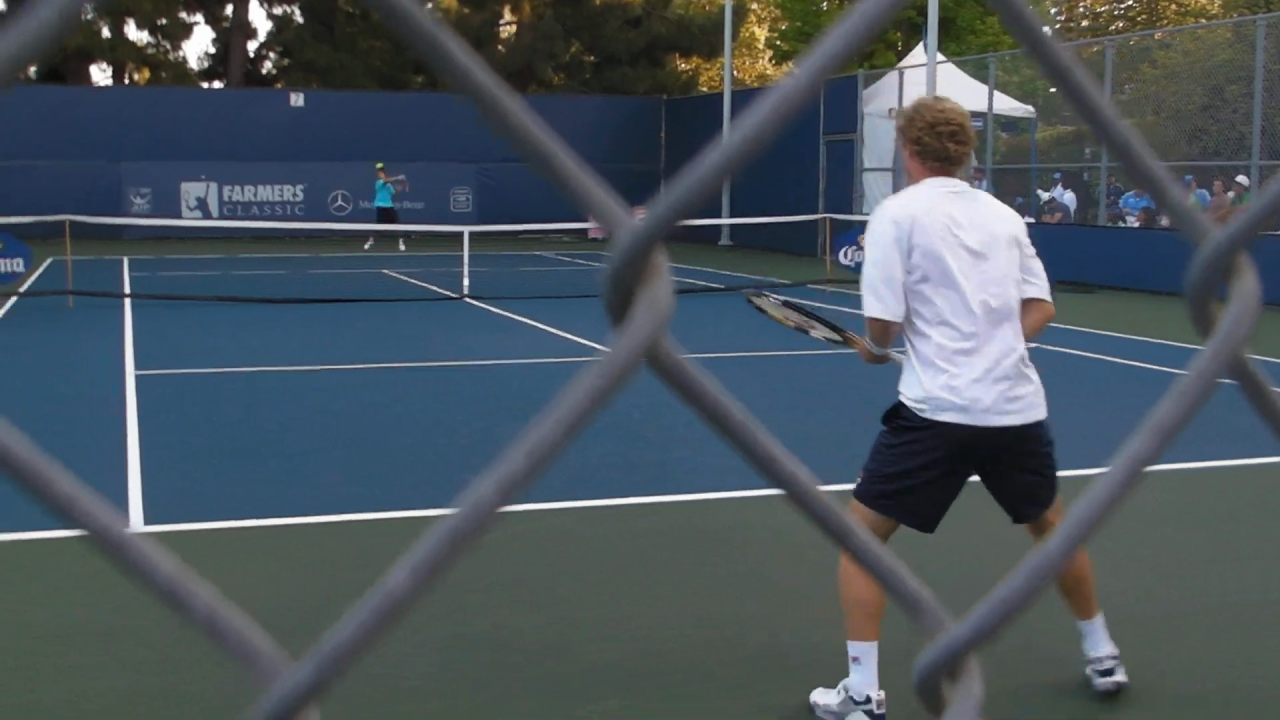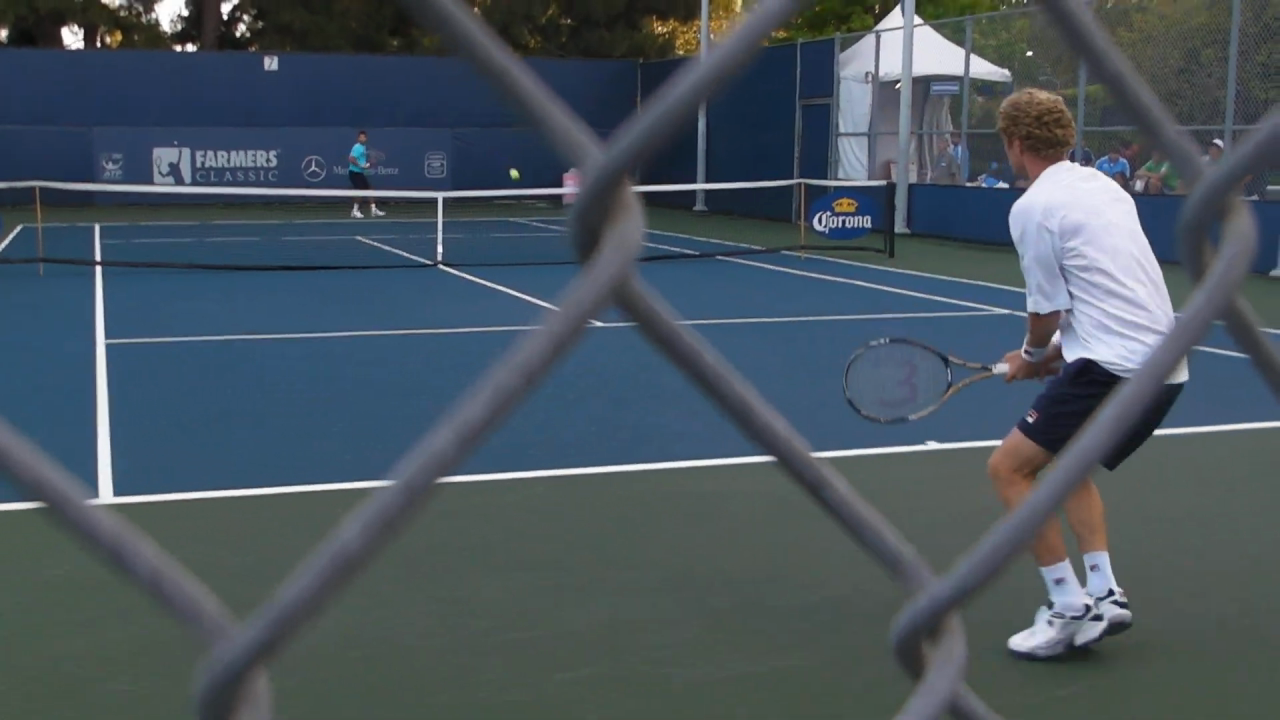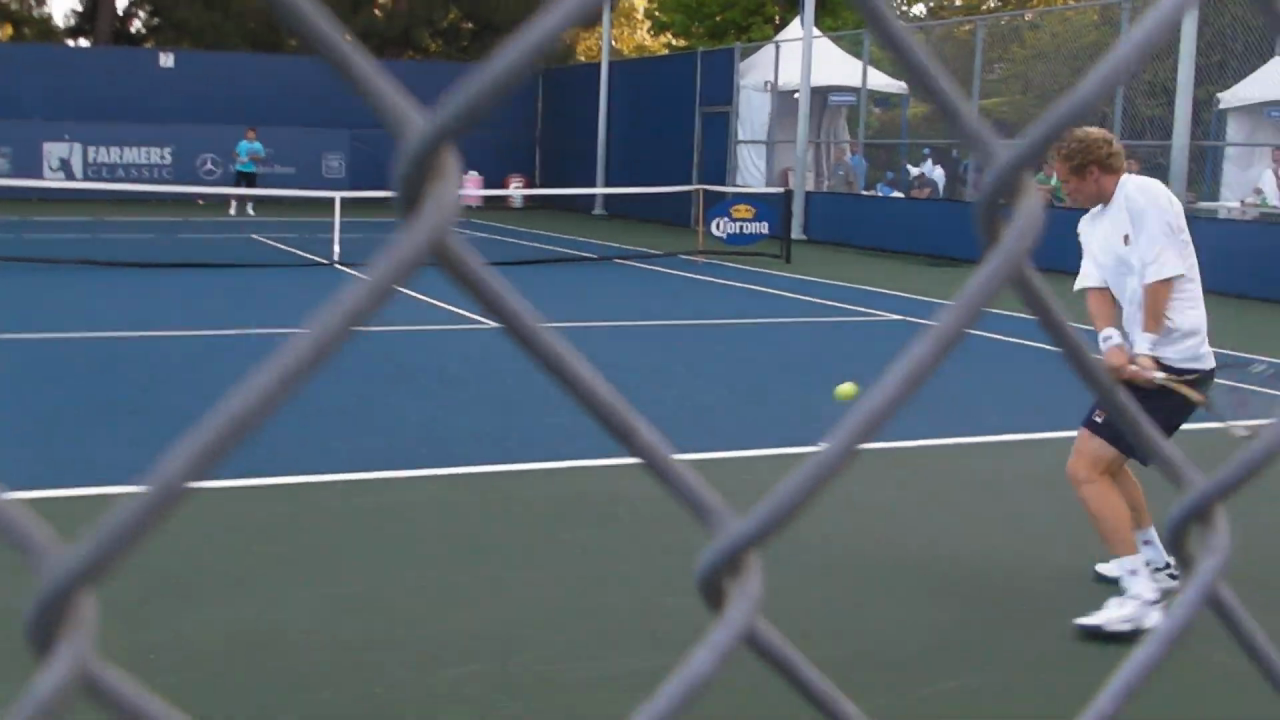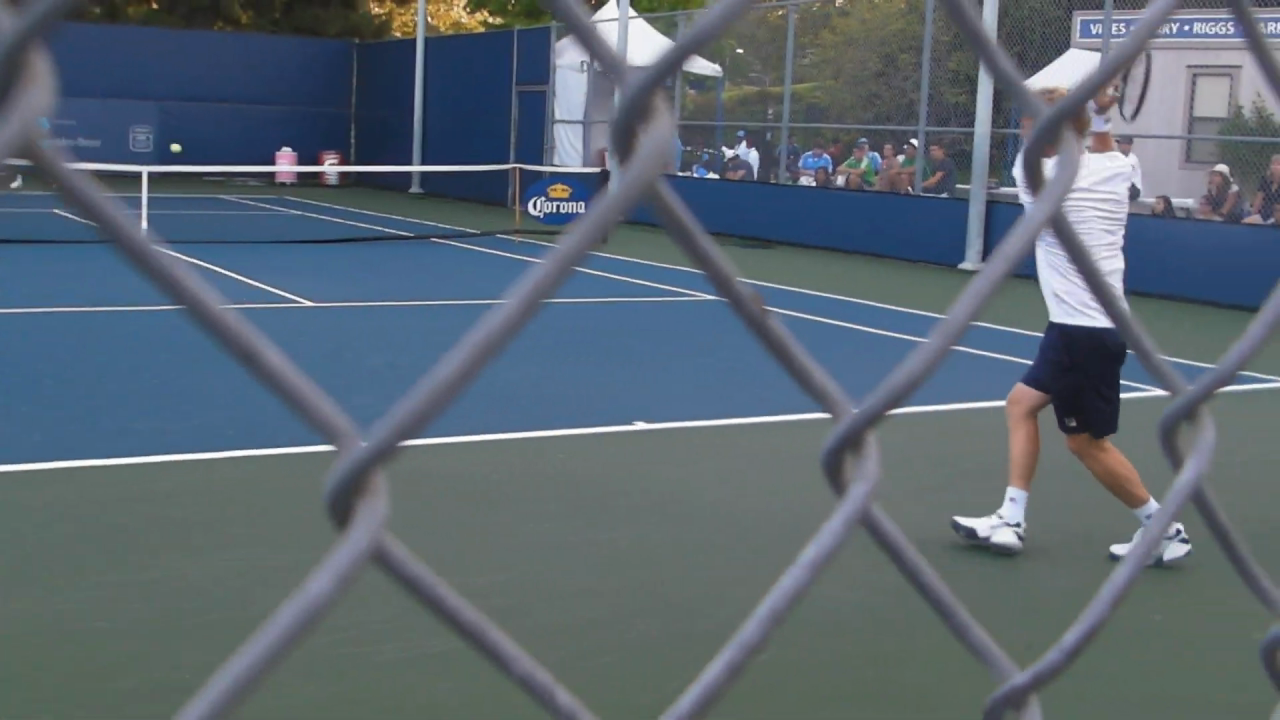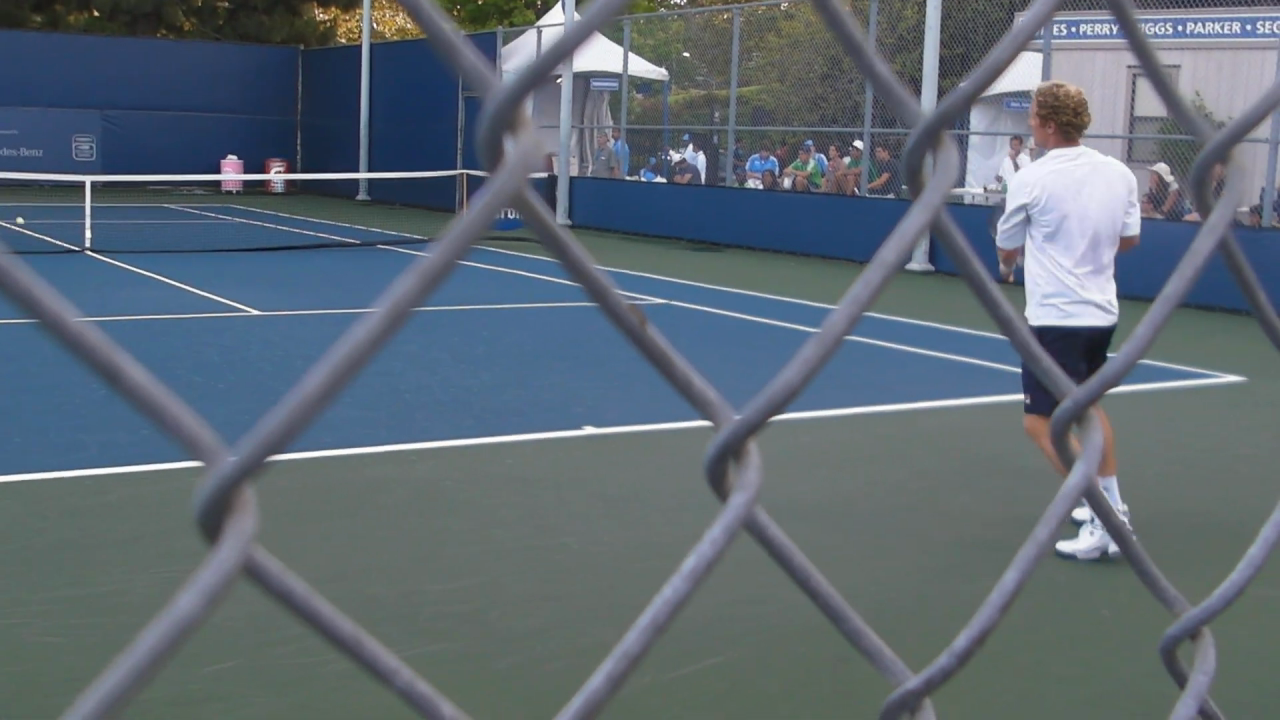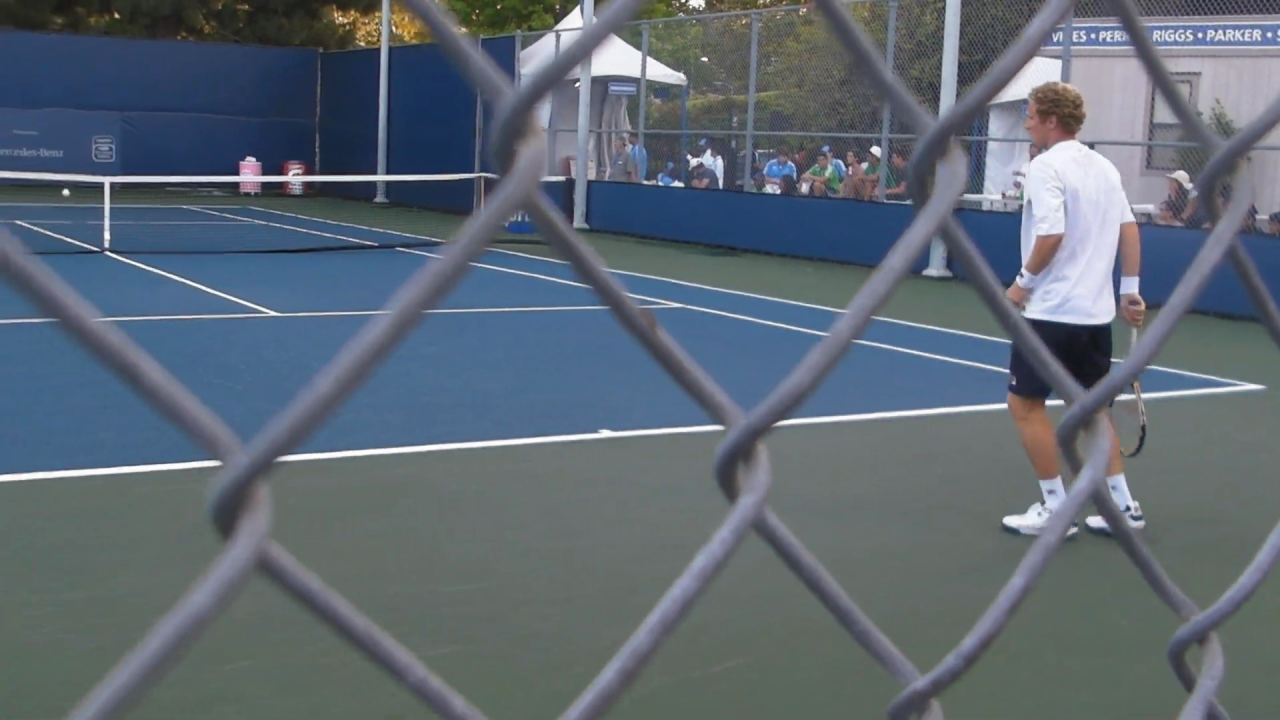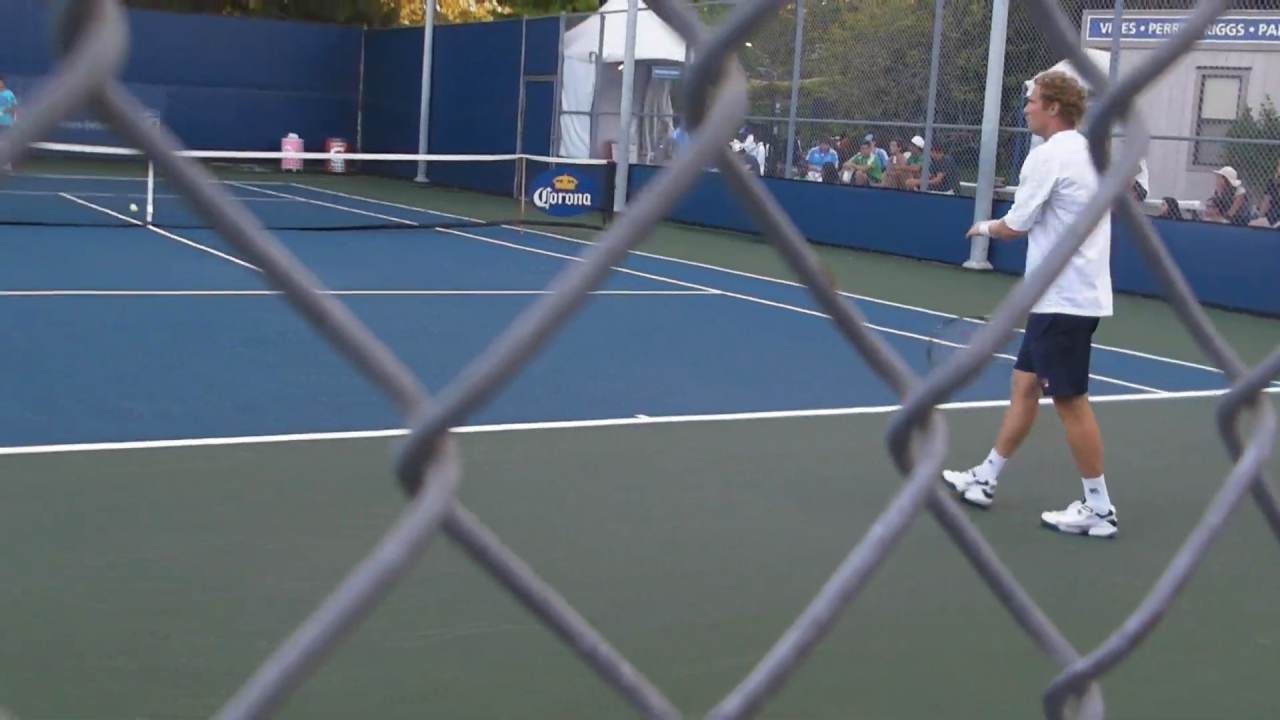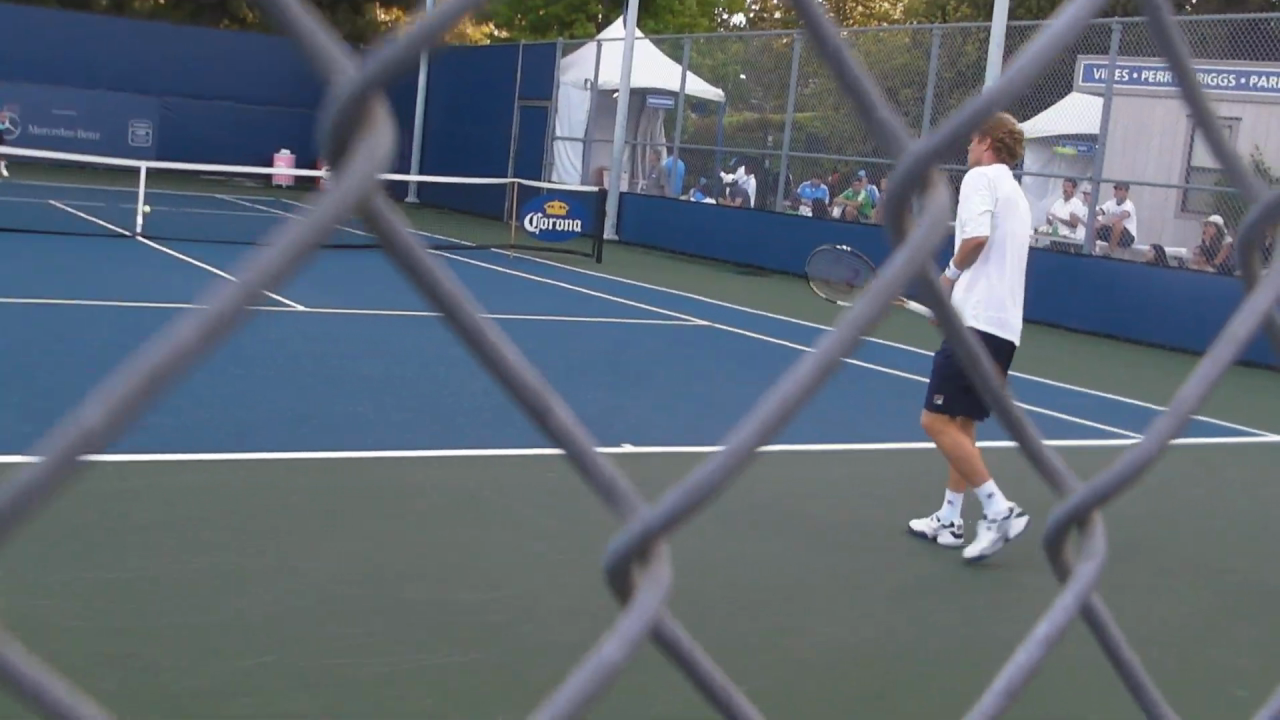
dt=0.4s
person 1, frame 1
left shoulder: (895, 214)
right shoulder: (1006, 218)
left elbow: (884, 323)
right elbow: (1040, 312)
left wrist: (875, 347)
left hip: (939, 411)
right hip: (1019, 407)
left knee: (860, 535)
right knee: (1049, 527)
right ankle: (1103, 657)
person 1, frame 2
left shoulder: (1033, 209)
right shoulder: (1099, 185)
left elbow: (1048, 310)
left wrist: (1031, 356)
right wrist: (1056, 351)
left hip: (1116, 366)
left knee: (1009, 467)
left ankle: (1072, 607)
right ankle: (1102, 593)
person 1, frame 3
left shoulder: (1146, 196)
right shoulder: (1093, 221)
left elbow: (1164, 277)
right elbow: (1098, 288)
left wrist: (1144, 347)
right wrist: (1111, 342)
left hip: (1174, 360)
right hip: (1140, 357)
left knee: (1086, 468)
right knee: (1103, 455)
left ankle: (1141, 598)
right ankle: (1153, 563)
person 1, frame 4
left shoulder: (1034, 175)
right shoulder: (1117, 171)
right wrist: (1099, 117)
left hip: (1082, 328)
right hip: (1099, 321)
left knee: (1087, 439)
right knee: (1022, 404)
left ankle: (1163, 531)
right ankle: (1009, 521)
person 1, frame 5
left shoulder: (1030, 179)
right shoulder: (1120, 173)
left elbow: (1007, 243)
right elbow: (1130, 238)
left wrist: (1007, 265)
left hip: (1054, 316)
right hip: (1100, 313)
left knee: (1046, 422)
left ankle: (1103, 524)
right ankle: (1112, 503)
person 1, frame 6
left shoulder: (1046, 166)
right shoulder: (1103, 167)
left elbow: (1050, 236)
right elbow: (1128, 229)
left wrist: (1023, 282)
right wrist: (1130, 288)
left hip: (1053, 309)
right hip: (1097, 309)
left knee: (1025, 405)
left ankle: (1054, 508)
right ankle: (1123, 504)
person 1, frame 7
left shoulder: (1047, 155)
right shoulder: (1087, 153)
left elbow: (1015, 226)
left wrist: (985, 228)
left hip: (1065, 300)
right hip: (1071, 293)
left knee: (1070, 401)
right knee: (1025, 384)
left ankle: (1099, 509)
right ankle: (986, 478)
person 1, frame 8
left shoulder: (980, 179)
right shoulder: (1014, 191)
left elbow: (974, 239)
left wrist: (950, 273)
right wrist: (954, 296)
left hip: (979, 324)
right hip: (1002, 325)
left knee: (937, 422)
right knee: (961, 421)
left ankle: (998, 509)
right ankle: (950, 519)
